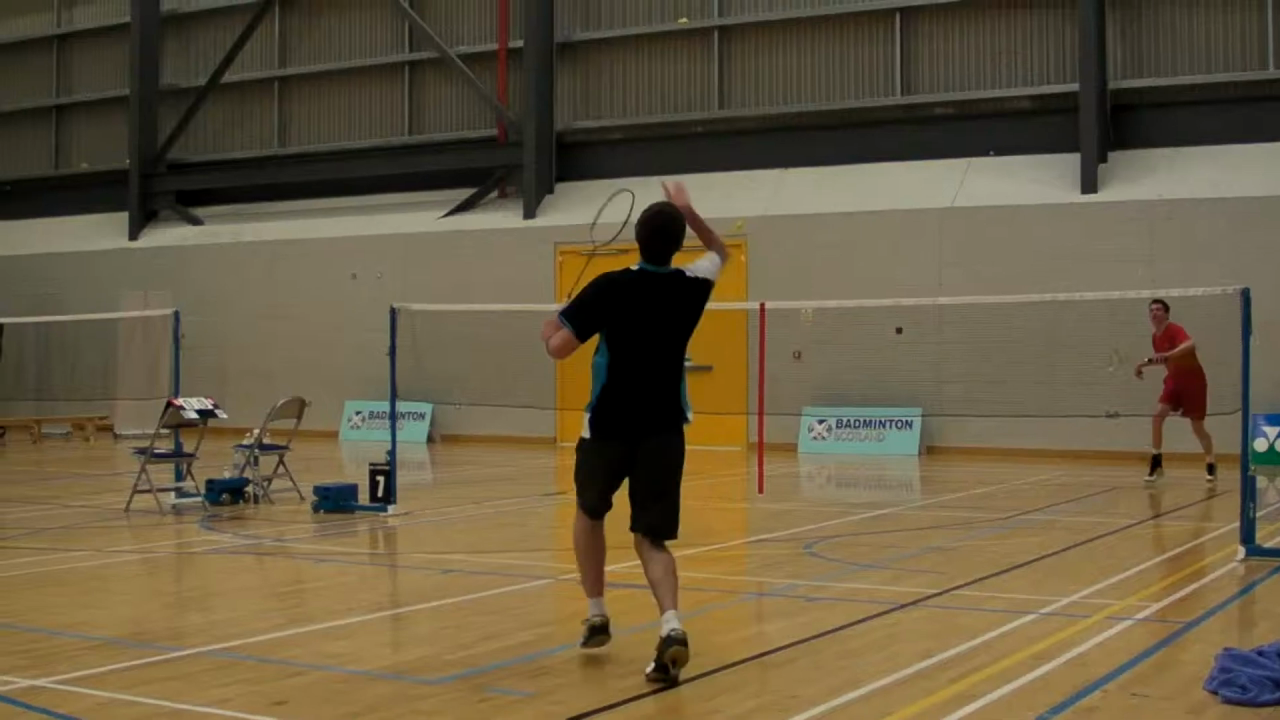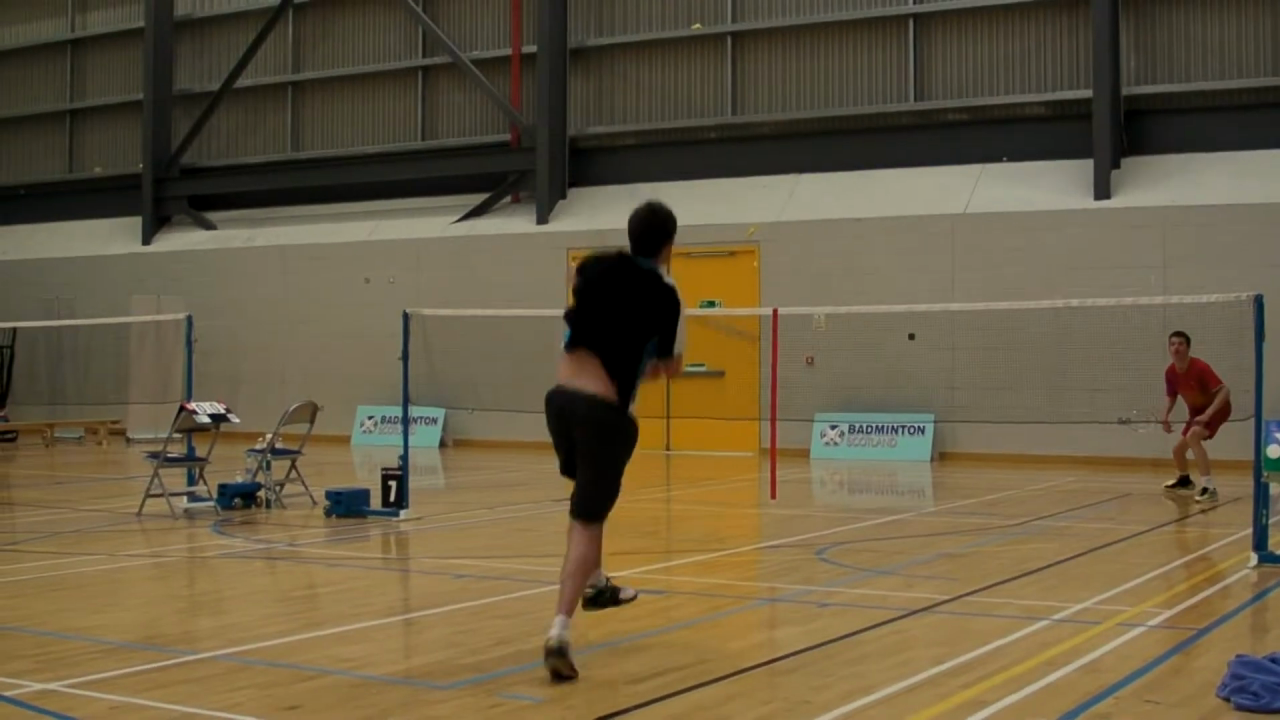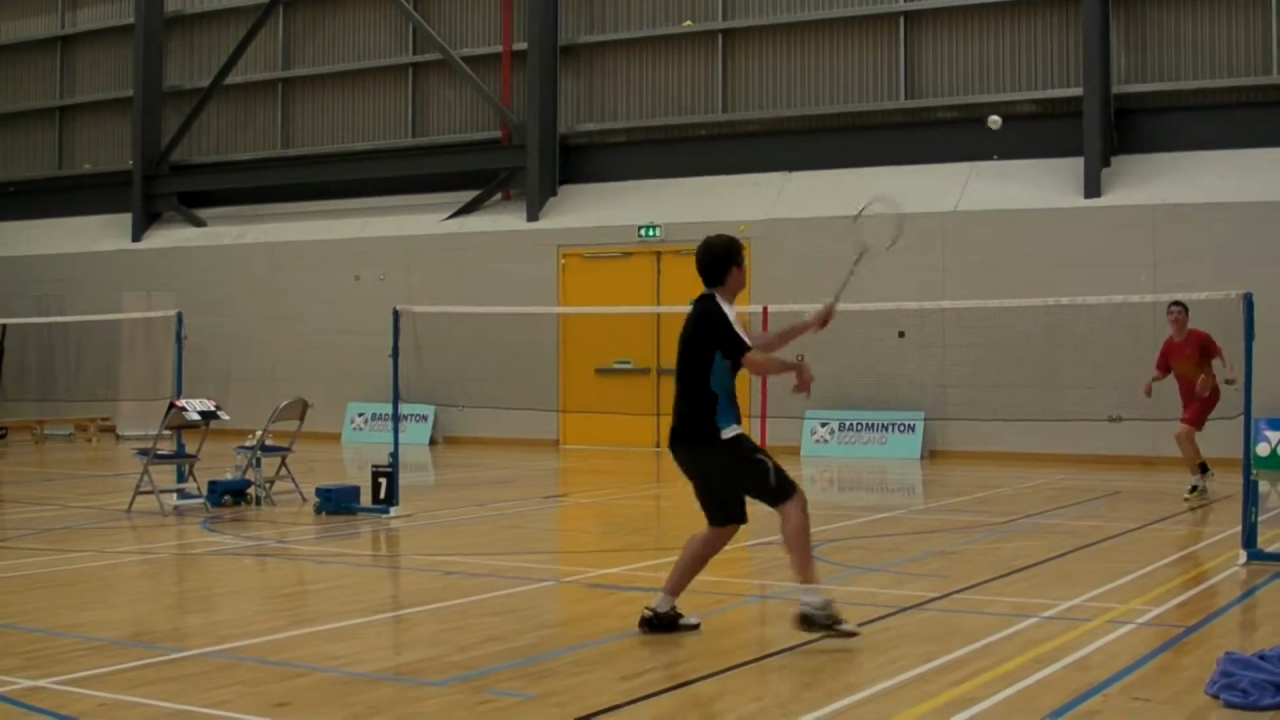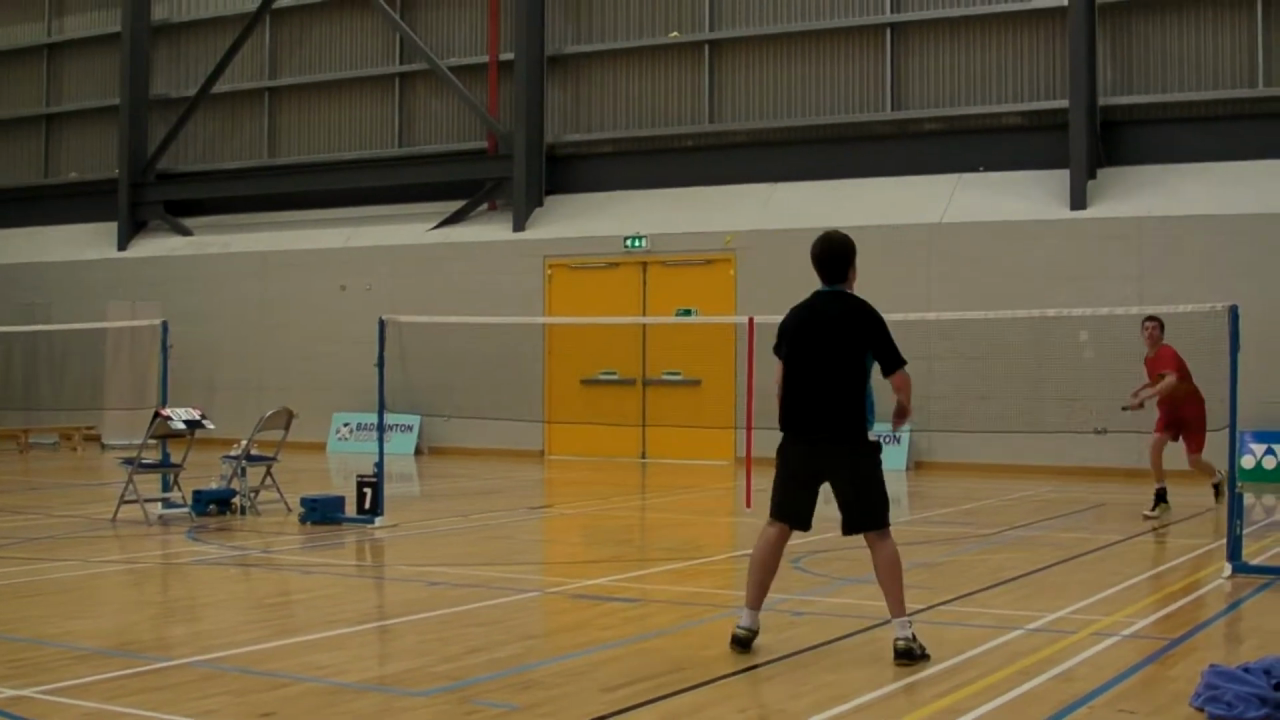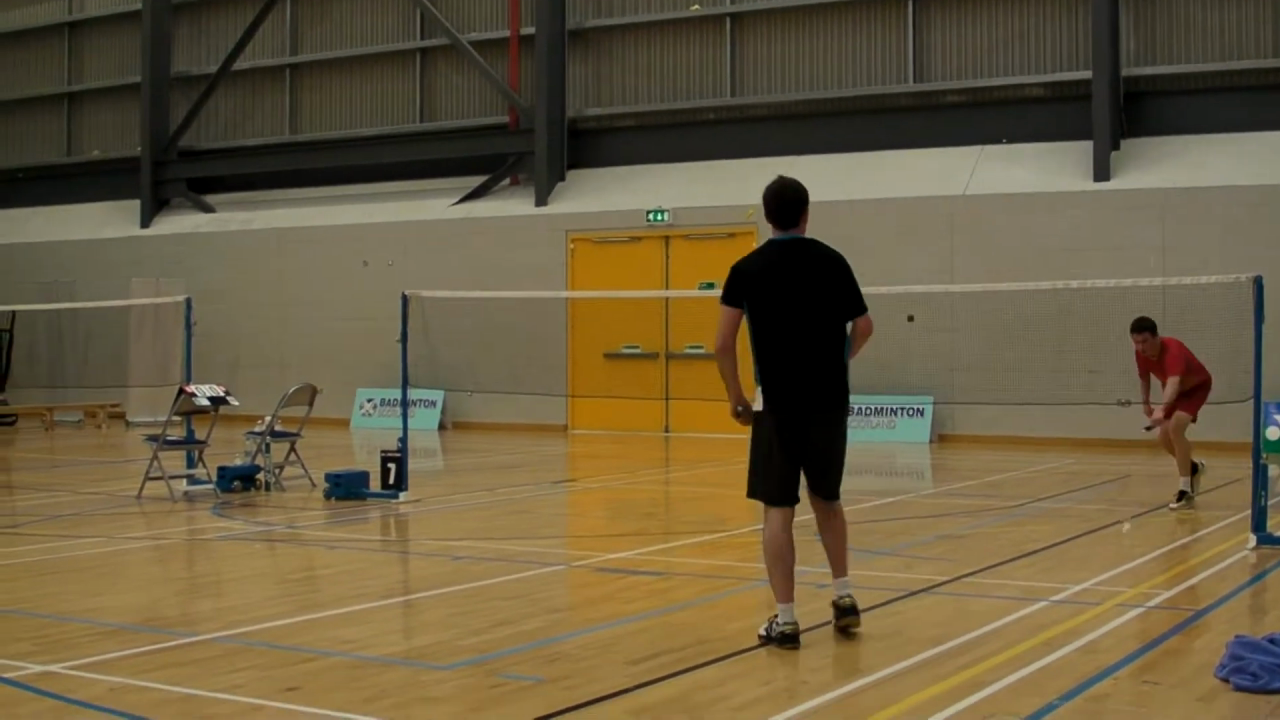
dt=0.7s
person 1, frame 1
left shoulder: (611, 288)
right shoulder: (693, 287)
left elbow: (558, 347)
right elbow: (719, 251)
left wrist: (551, 326)
right wrist: (689, 210)
left hip: (609, 429)
right hip: (665, 433)
left knee: (589, 517)
right knee: (650, 540)
left ankle: (596, 616)
right ankle: (671, 629)
person 1, frame 2
left shoulder: (601, 267)
right shoulder: (666, 299)
left elbow: (576, 298)
right elbow: (668, 366)
right wrist: (649, 368)
left hip: (562, 401)
right hip: (606, 414)
left knee: (585, 508)
right knee: (585, 525)
left ankle: (596, 585)
right ankle: (559, 635)
person 1, frame 3
left shoulder: (712, 310)
right shoulder: (714, 312)
left elbow: (753, 347)
right elbow: (755, 362)
left wrist: (808, 325)
right wrist: (796, 367)
left hip: (693, 440)
right hip: (714, 440)
left knee: (722, 524)
right knee: (791, 500)
left ankle: (660, 608)
right ankle: (813, 605)
person 1, frame 4
left shoulder: (794, 317)
right shoulder: (861, 313)
right elbow: (900, 381)
right wrist: (904, 404)
left hip: (798, 439)
right hip: (849, 440)
left knee: (777, 527)
right knee: (878, 534)
left ankle: (746, 625)
right ankle: (903, 636)
person 1, frame 5
left shoulder: (748, 268)
right shoulder: (832, 261)
left elbow: (724, 344)
right elbow: (864, 327)
left wrist: (735, 396)
left hip: (776, 405)
right hip: (829, 401)
left knee: (778, 508)
right knee: (826, 499)
left ankle: (784, 619)
right ankle: (842, 595)
person 2, frame 1
left shoulder: (1174, 330)
right shoulder: (1155, 337)
left elbow: (1190, 345)
left wrist: (1166, 355)
right wrist: (1143, 364)
left hip: (1194, 382)
right hip: (1174, 382)
left knee: (1197, 427)
right knee: (1157, 416)
left ankle: (1210, 462)
right ankle: (1156, 462)
person 2, frame 2
left shoulder: (1200, 368)
right shoulder: (1170, 372)
left elbow: (1224, 391)
right elbow: (1172, 396)
left wrist: (1207, 414)
right wrist: (1166, 416)
left hip: (1216, 410)
right hip: (1197, 412)
left knee: (1192, 437)
right knee: (1178, 450)
left ankle: (1209, 487)
right ankle: (1184, 480)
person 2, frame 3
left shoulder: (1200, 337)
right shoulder: (1167, 346)
left elbow: (1222, 359)
right elbow: (1163, 371)
left wrist: (1228, 375)
right wrist: (1150, 381)
left hip: (1206, 394)
right hip: (1189, 397)
left knee: (1181, 435)
right knee: (1187, 437)
left ankle: (1200, 484)
right ankle: (1204, 470)
person 2, frame 4
left shoulder: (1167, 354)
right shoulder: (1148, 358)
left elbow: (1171, 381)
left wrist: (1144, 398)
right wrist: (1140, 389)
left hip: (1191, 408)
right hip: (1168, 408)
left knee: (1194, 461)
right knee: (1155, 447)
left ankle: (1217, 479)
right ankle: (1161, 499)
person 2, frame 5
left shoulder: (1173, 350)
right shoulder: (1141, 352)
left elbow: (1173, 382)
right elbow: (1144, 376)
left wrist: (1161, 410)
right wrist: (1145, 403)
left hip: (1197, 386)
right hip: (1175, 391)
left knee: (1175, 428)
right knee: (1164, 438)
left ankle: (1186, 490)
right ankle: (1193, 468)
